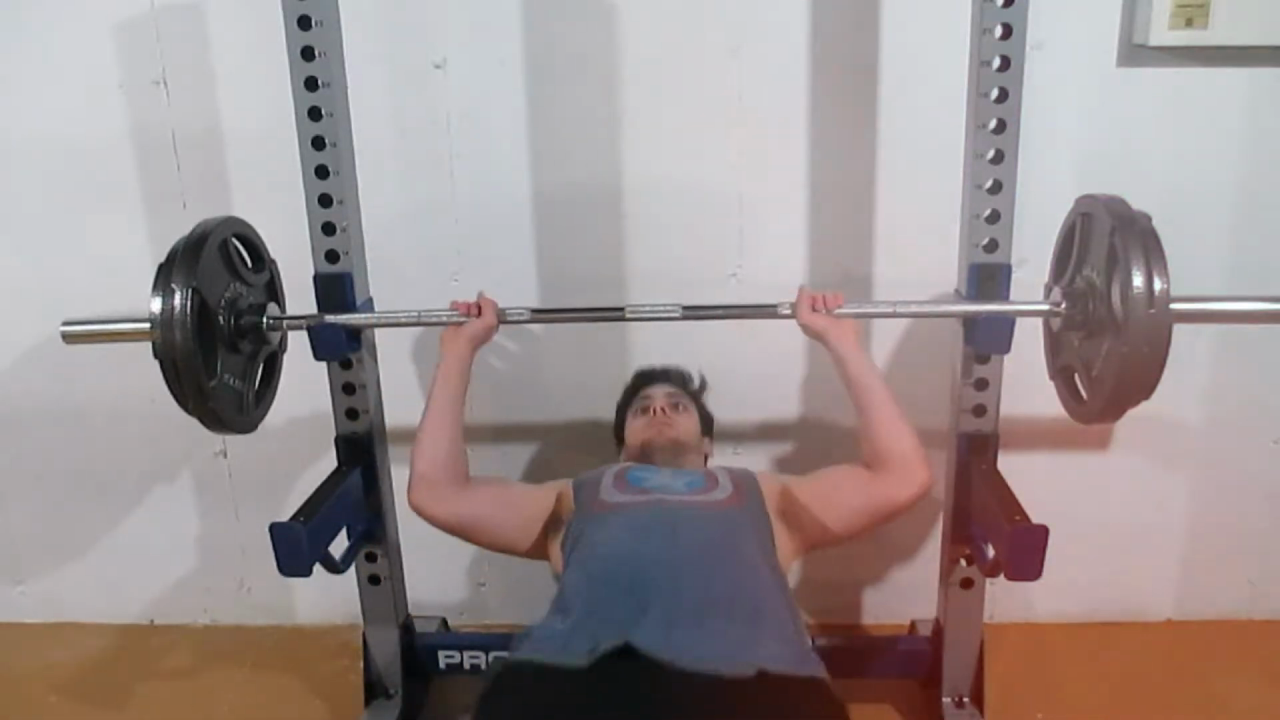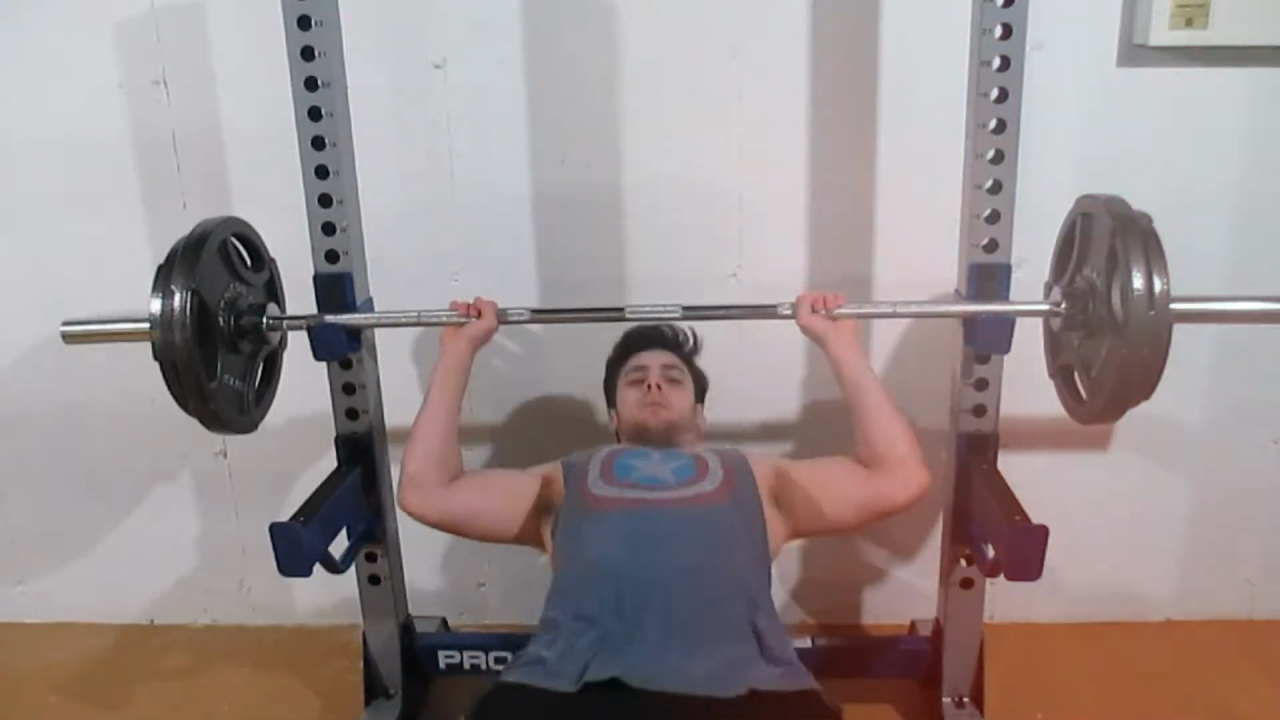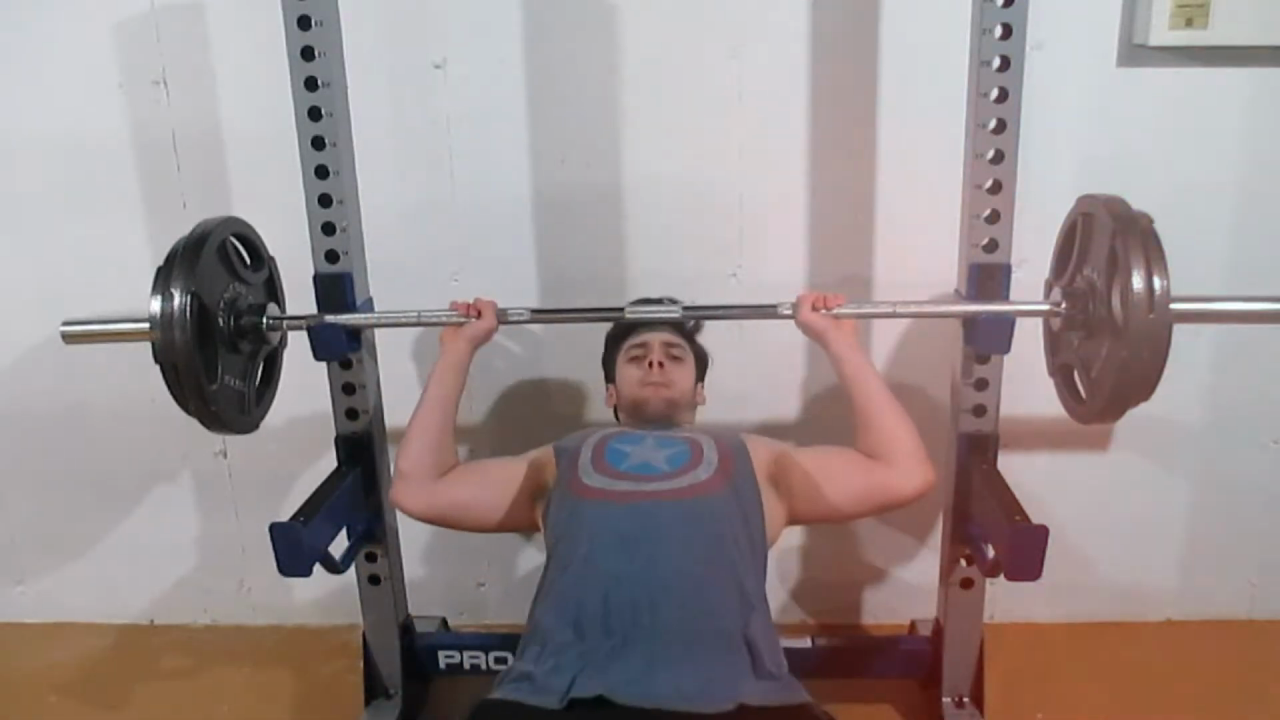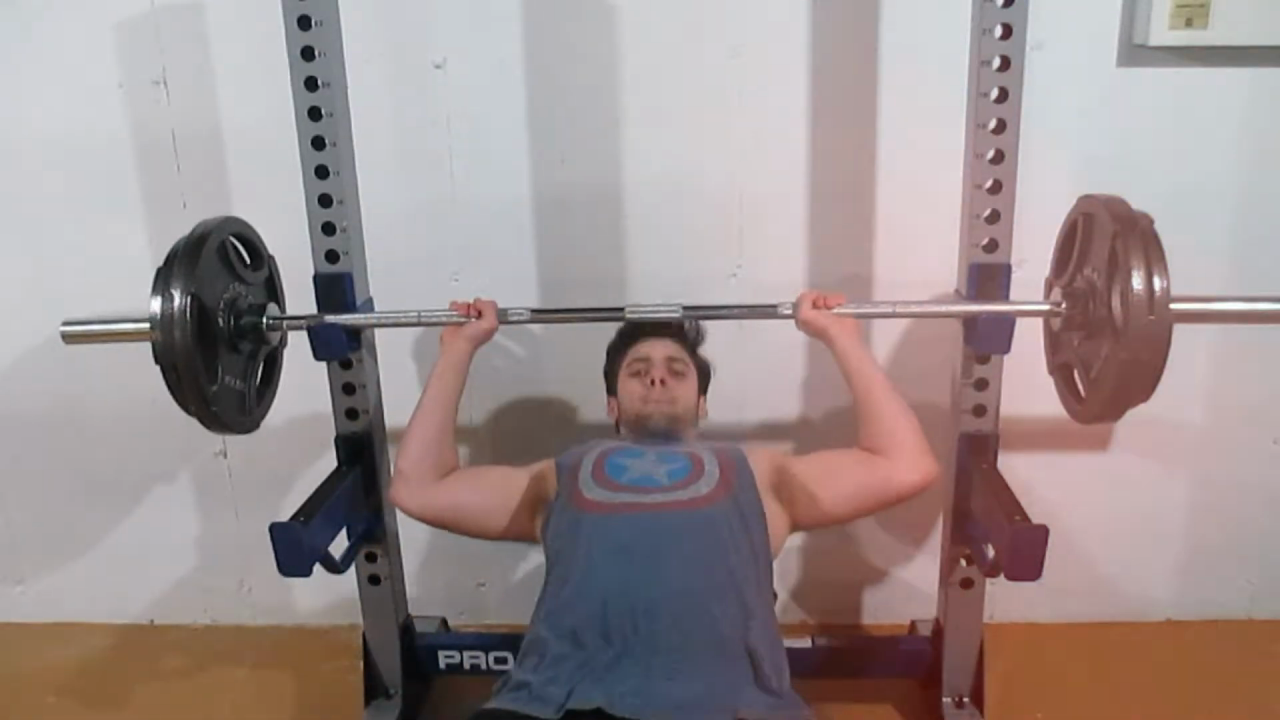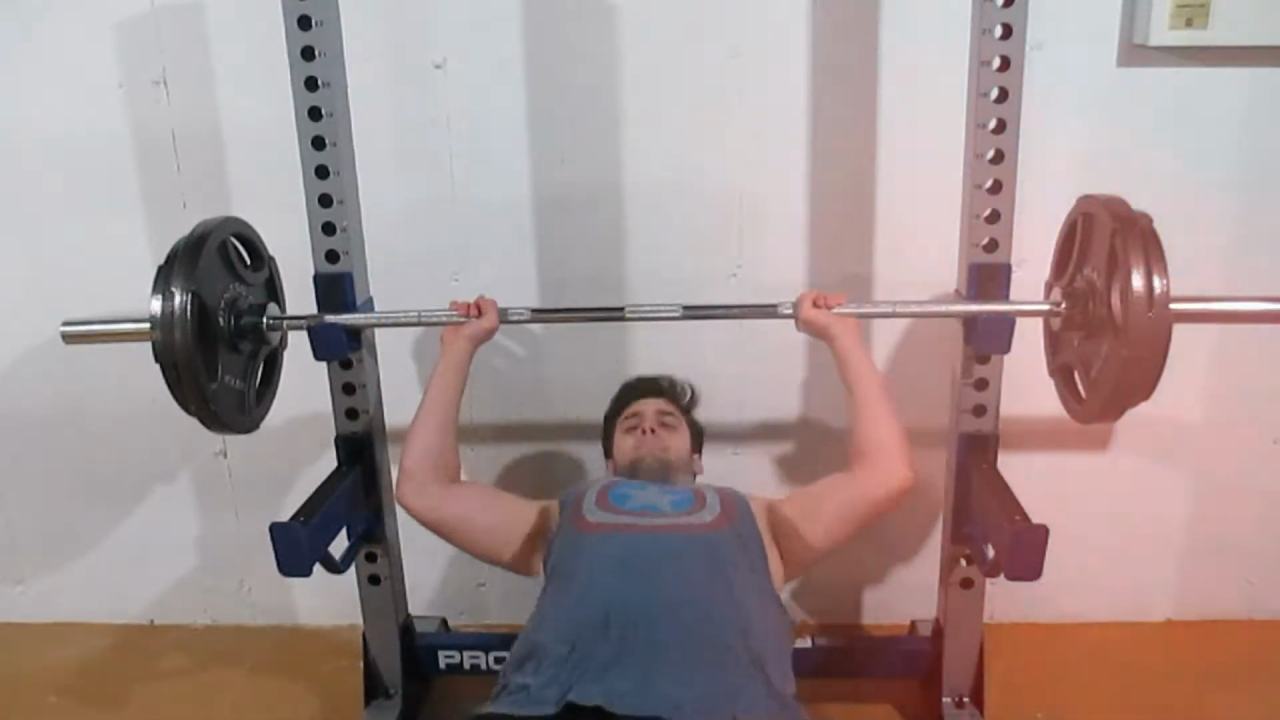
dt=0.2s
person 1, frame 1
left shoulder: (761, 496)
right shoulder: (574, 499)
left elbow: (901, 477)
right elbow: (437, 493)
left wrist: (842, 344)
right wrist: (460, 351)
left hip: (745, 676)
right hip: (577, 671)
person 1, frame 2
left shoulder: (754, 476)
right shoulder: (565, 480)
left elbow: (899, 478)
right elbow: (425, 491)
left wrist: (838, 344)
right wrist: (459, 351)
person 1, frame 3
left shoulder: (753, 462)
right shoulder: (559, 464)
left elbow: (904, 471)
right elbow: (417, 487)
left wrist: (837, 340)
right wrist: (458, 350)
person 1, frame 4
left shoulder: (752, 472)
right shoulder: (561, 476)
left elbow: (905, 466)
right elbow: (417, 486)
left wrist: (841, 336)
right wrist: (458, 349)
person 1, frame 5
left shoulder: (751, 519)
right shoulder: (563, 518)
left elbow: (885, 473)
right elbow: (425, 489)
left wrist: (842, 338)
right wrist: (459, 349)
